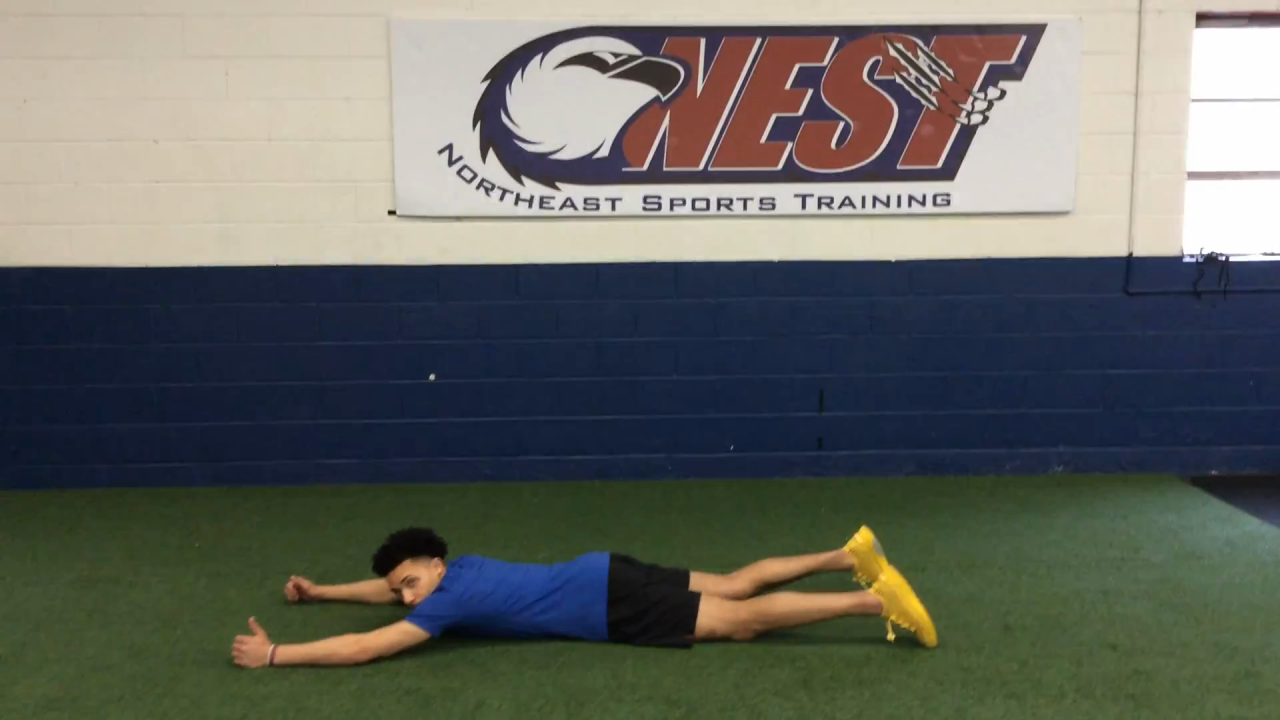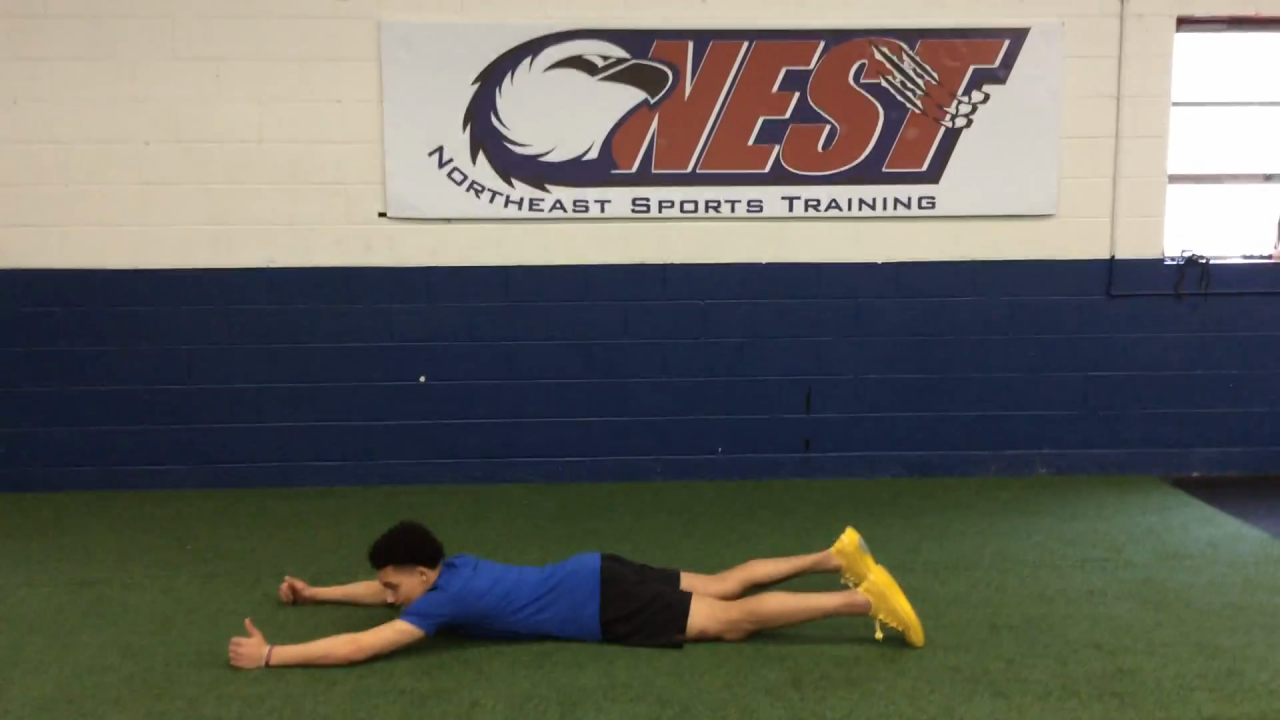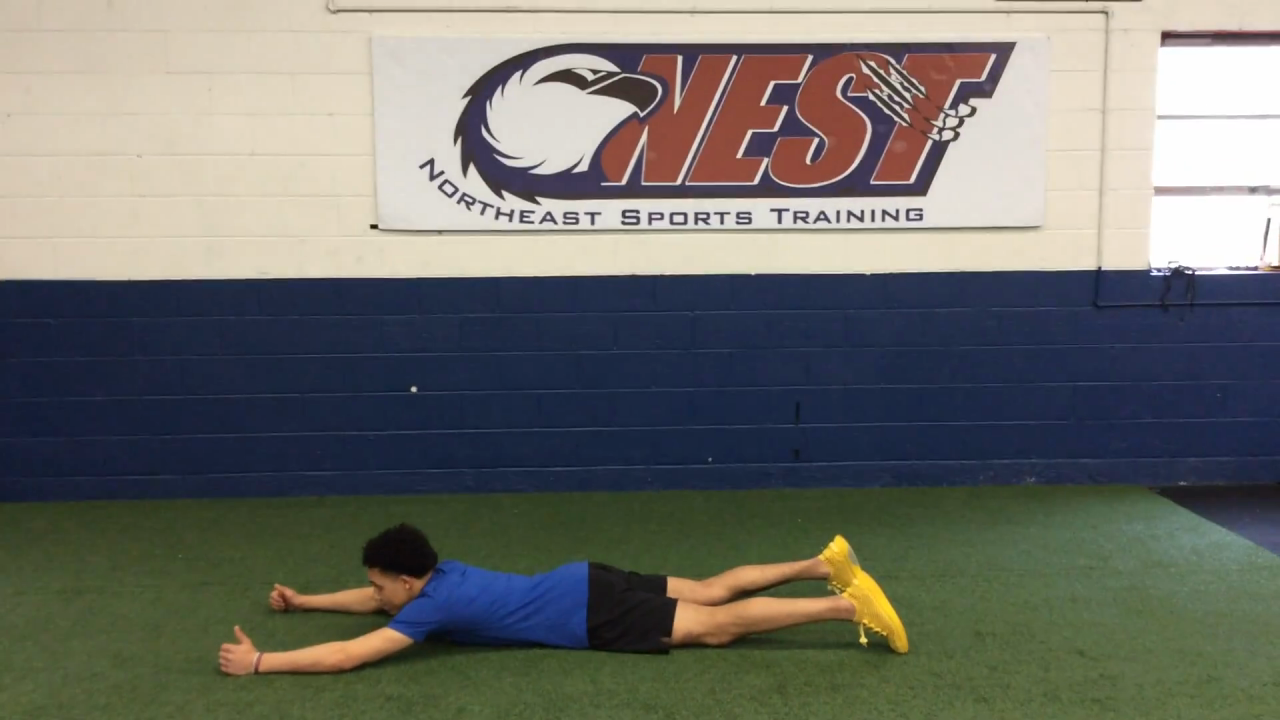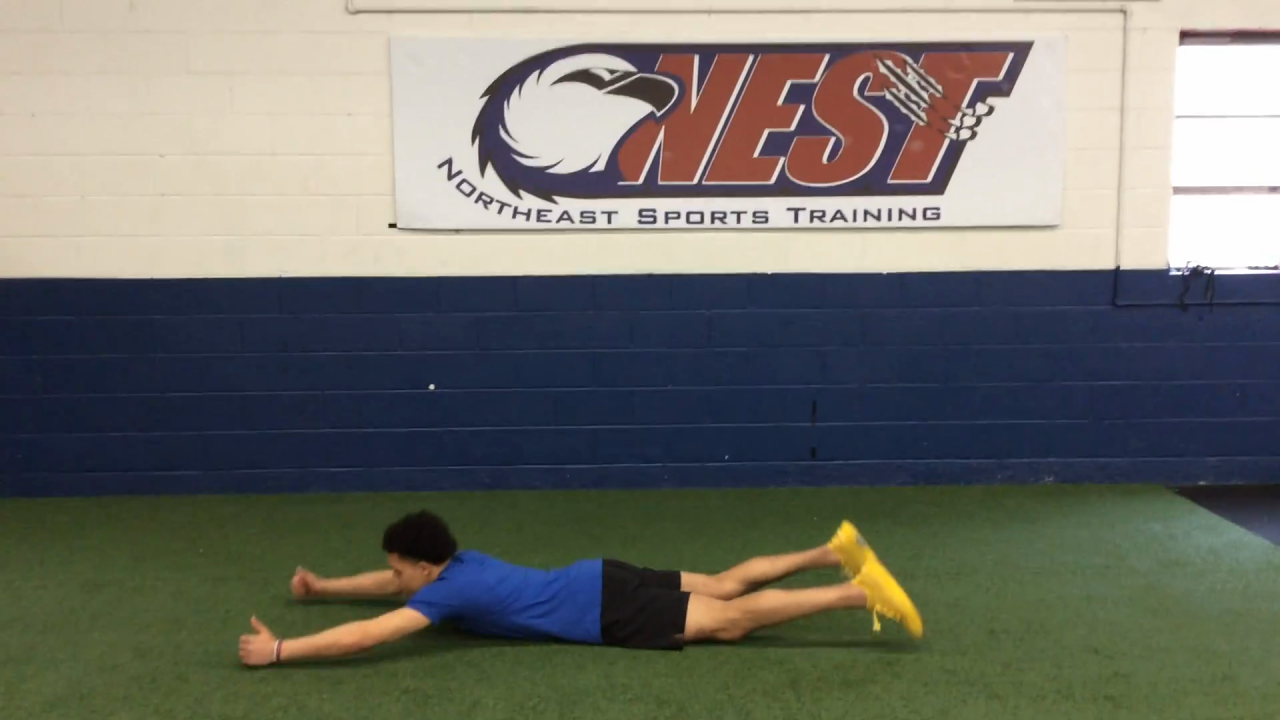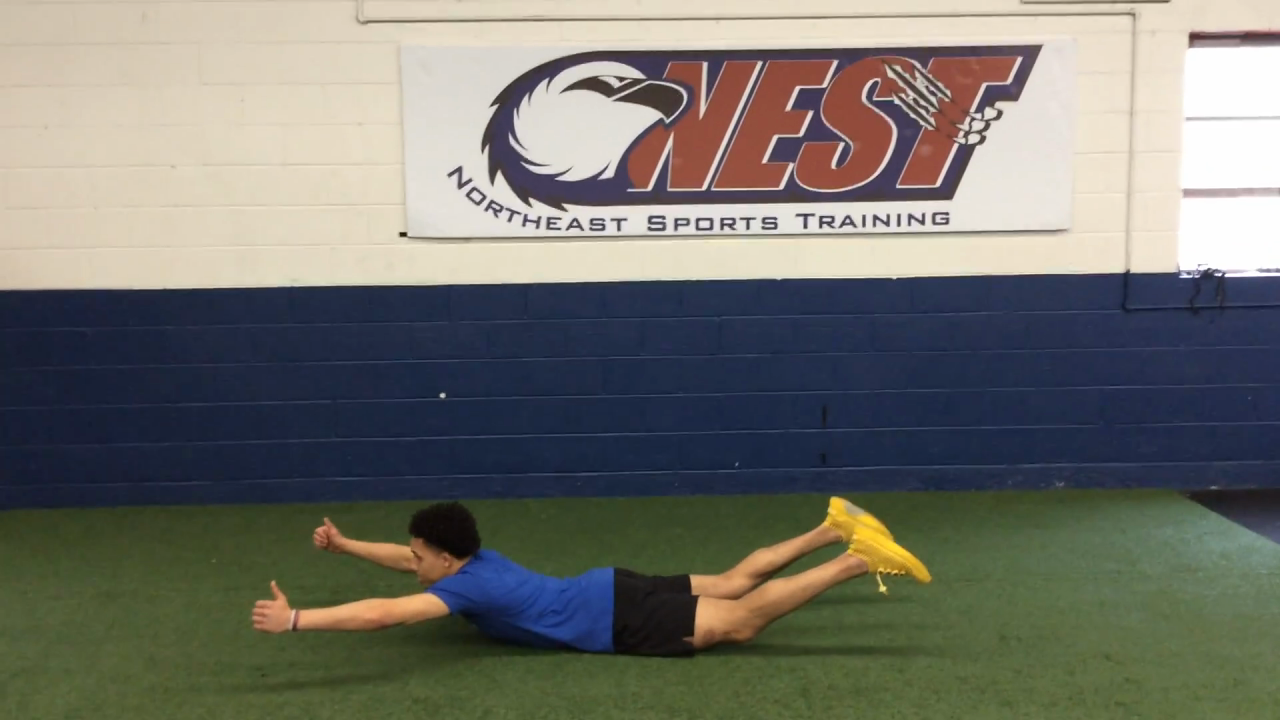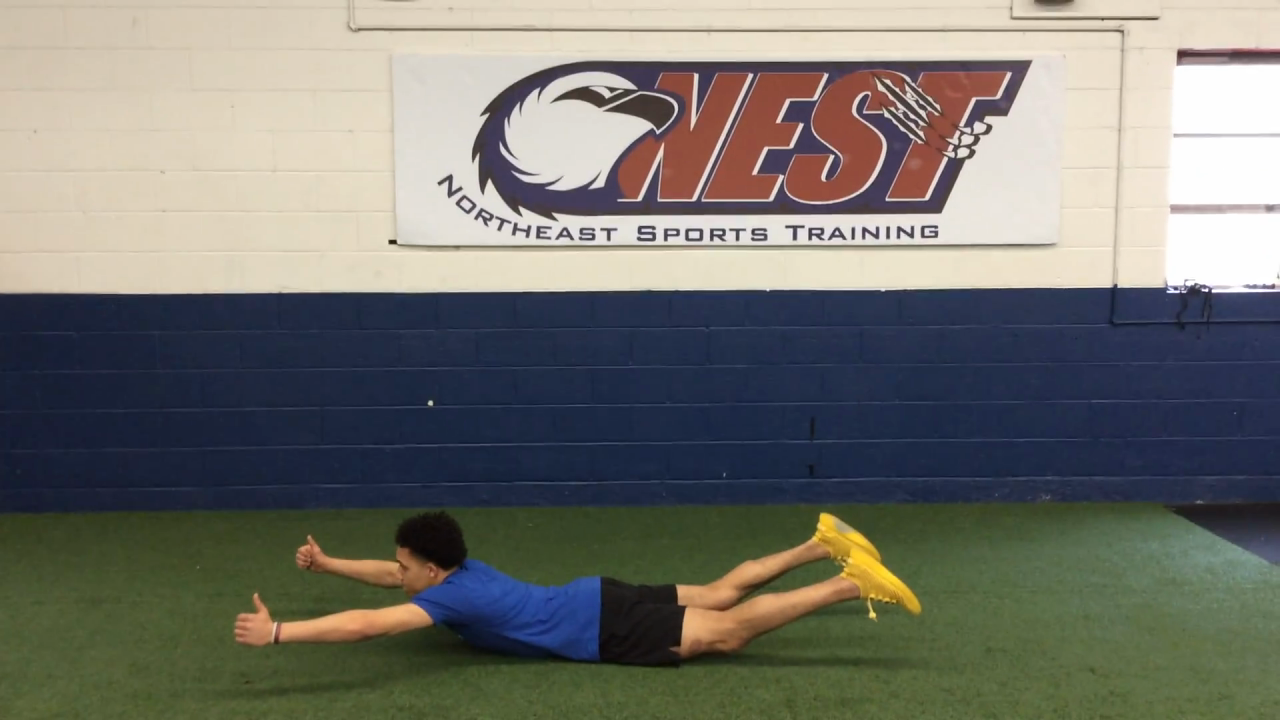
dt=0.4s
person 1, frame 1
left shoulder: (450, 598)
right shoulder: (454, 569)
left elbow: (360, 650)
right elbow: (389, 587)
left wrist: (274, 655)
right wrist: (319, 590)
left hip: (610, 607)
right hip: (605, 576)
left knee: (740, 621)
right knee: (734, 585)
left ankle: (872, 599)
right ankle: (848, 555)
person 1, frame 2
left shoulder: (443, 599)
right shoulder: (447, 567)
left elbow: (357, 648)
right elbow: (383, 588)
left wrist: (270, 656)
right wrist: (313, 592)
left hip: (602, 608)
right hip: (597, 577)
left knee: (731, 620)
right knee: (724, 587)
left ankle: (861, 598)
right ankle: (835, 557)
person 1, frame 3
left shoulder: (432, 607)
right shoulder: (439, 573)
left elbow: (346, 656)
right elbow: (374, 600)
left wrist: (259, 662)
right wrist: (303, 601)
left hip: (591, 617)
right hip: (587, 586)
left knee: (716, 626)
right knee: (712, 592)
left ankle: (847, 604)
right ankle: (822, 563)
person 1, frame 4
left shoulder: (447, 592)
right shoulder: (455, 561)
left elbow: (366, 635)
right elbow: (394, 583)
left wrist: (278, 650)
right wrist: (324, 586)
left hip: (604, 613)
right hip: (599, 582)
left knee: (728, 621)
right knee: (725, 585)
left ankle: (858, 592)
right ankle: (833, 552)
person 1, frame 5
left shoulder: (464, 588)
right shoulder: (473, 558)
left elbow: (381, 613)
right elbow: (412, 563)
left wrist: (293, 620)
right wrist: (345, 545)
left hip: (616, 622)
right hip: (612, 592)
left knee: (741, 622)
right knee: (733, 585)
left ankle: (858, 557)
right ankle: (831, 529)
person 1, frame 6
left shoulder: (450, 597)
right shoulder: (459, 567)
left elbow: (364, 625)
right elbow: (395, 577)
left wrist: (277, 632)
right wrist: (327, 563)
left hip: (604, 630)
right hip: (599, 601)
left knee: (728, 633)
right knee: (719, 596)
left ankle: (850, 584)
right ankle: (819, 544)
